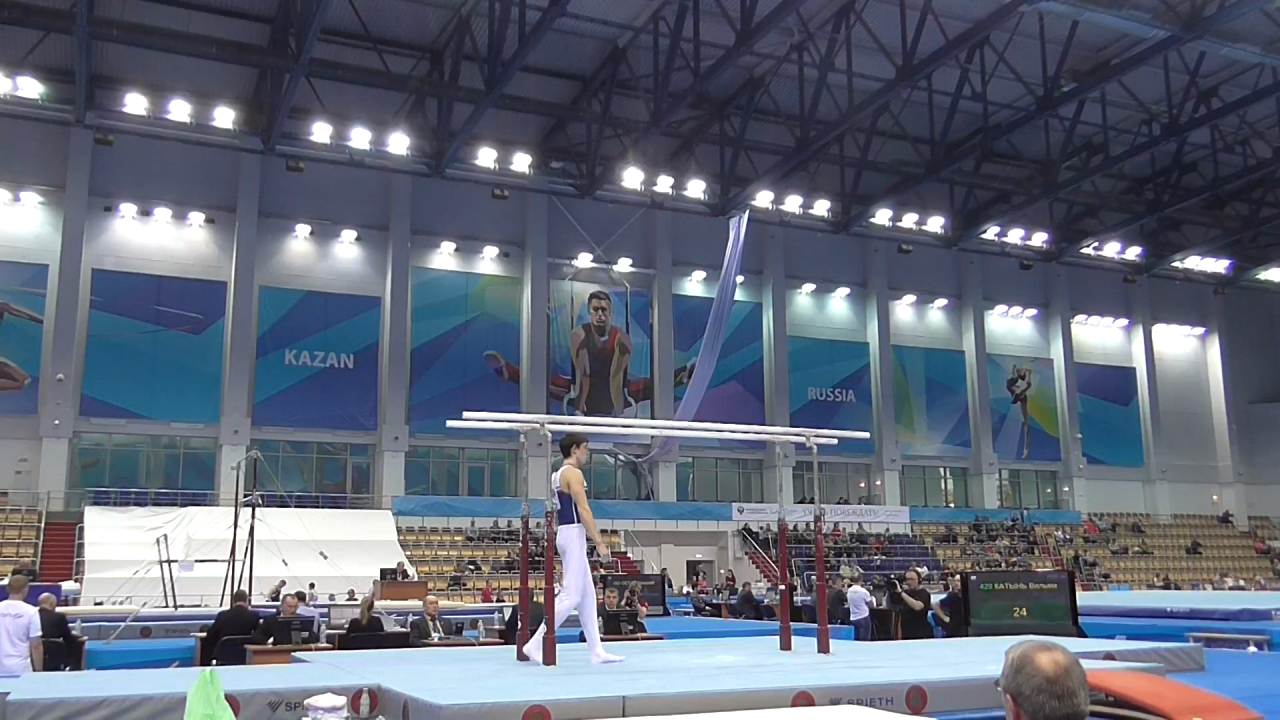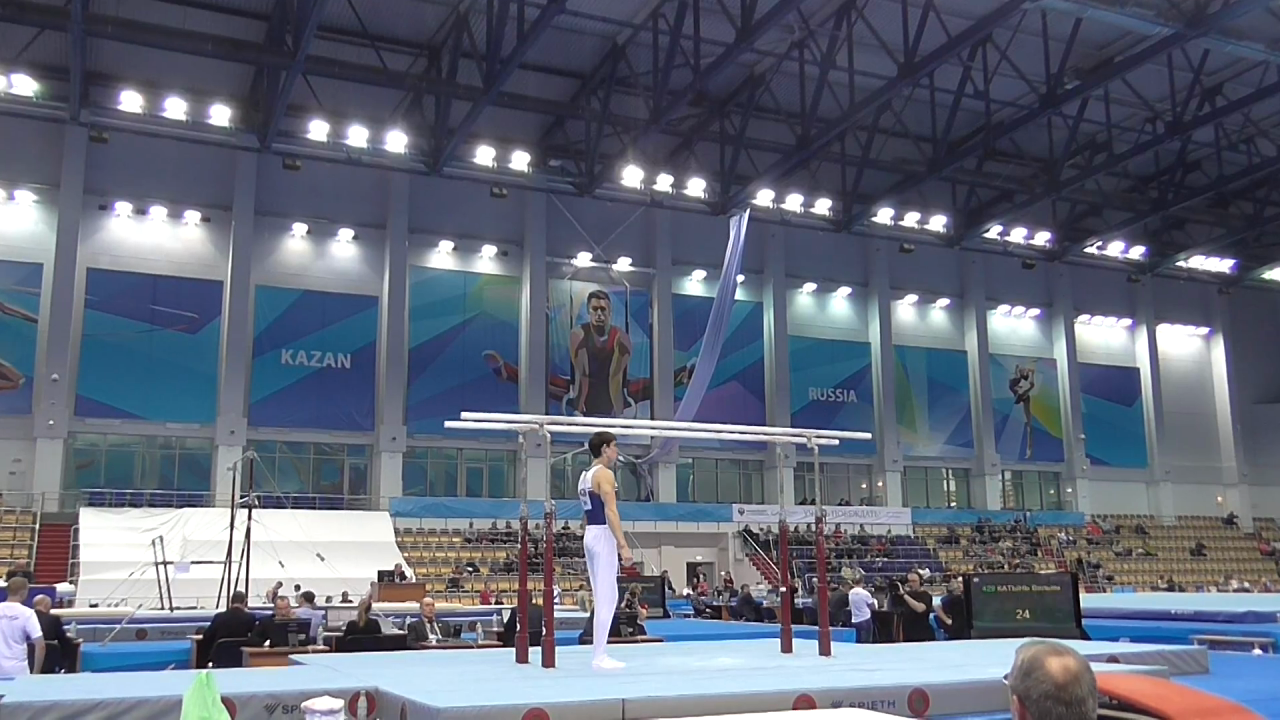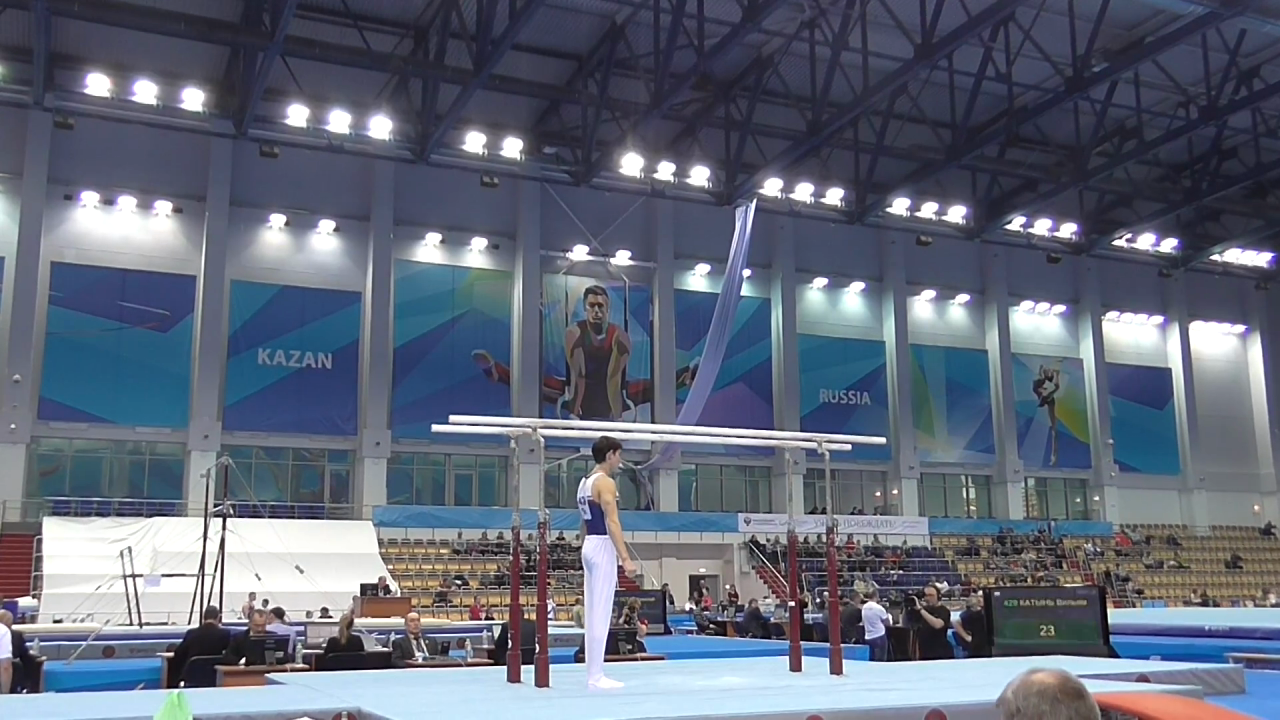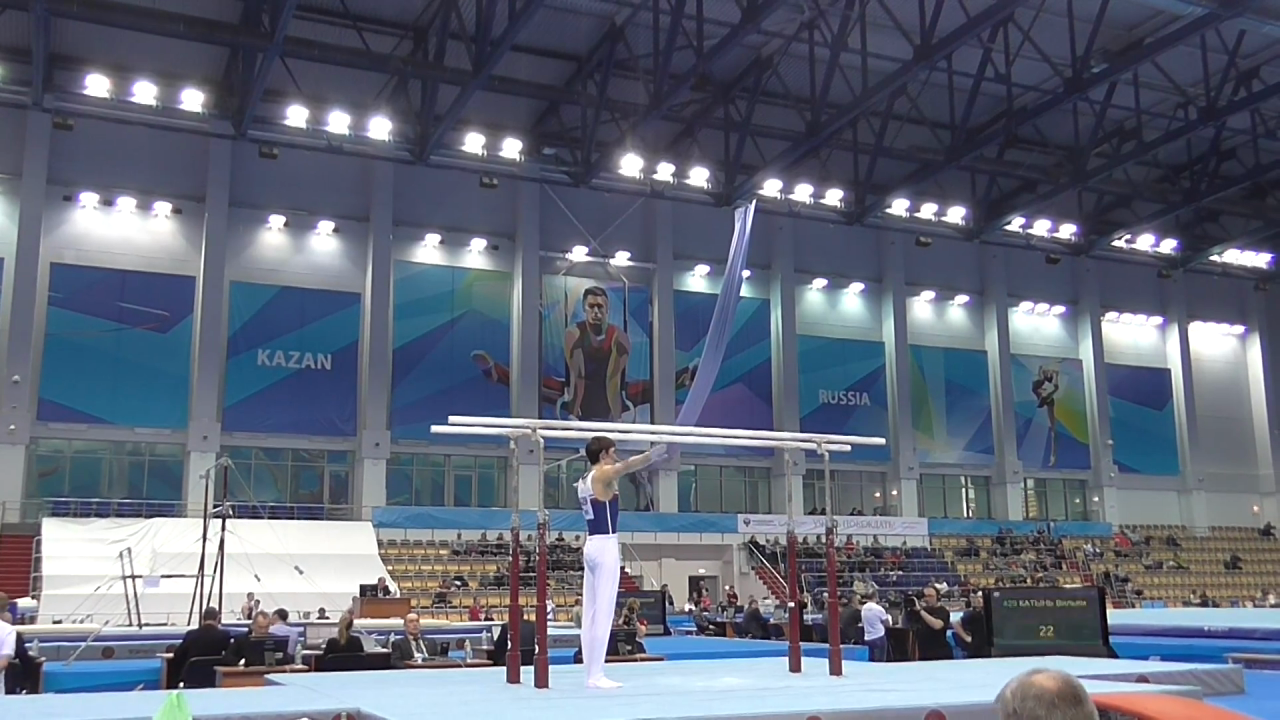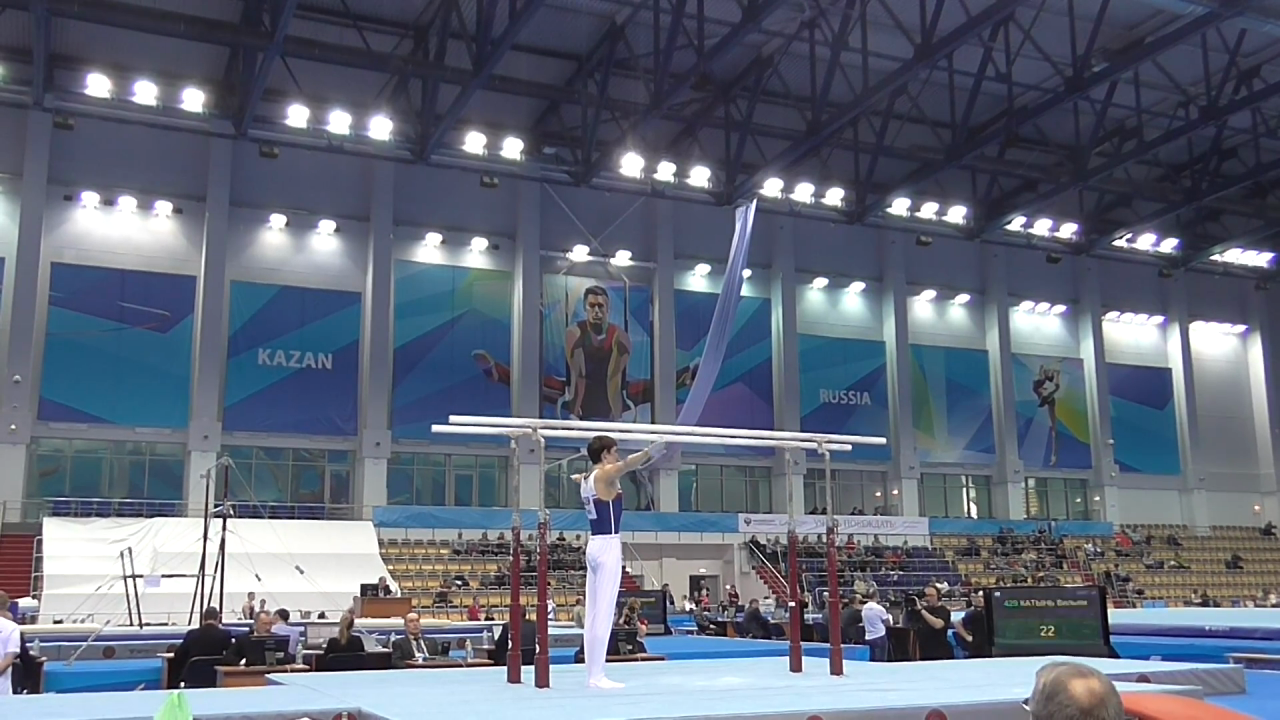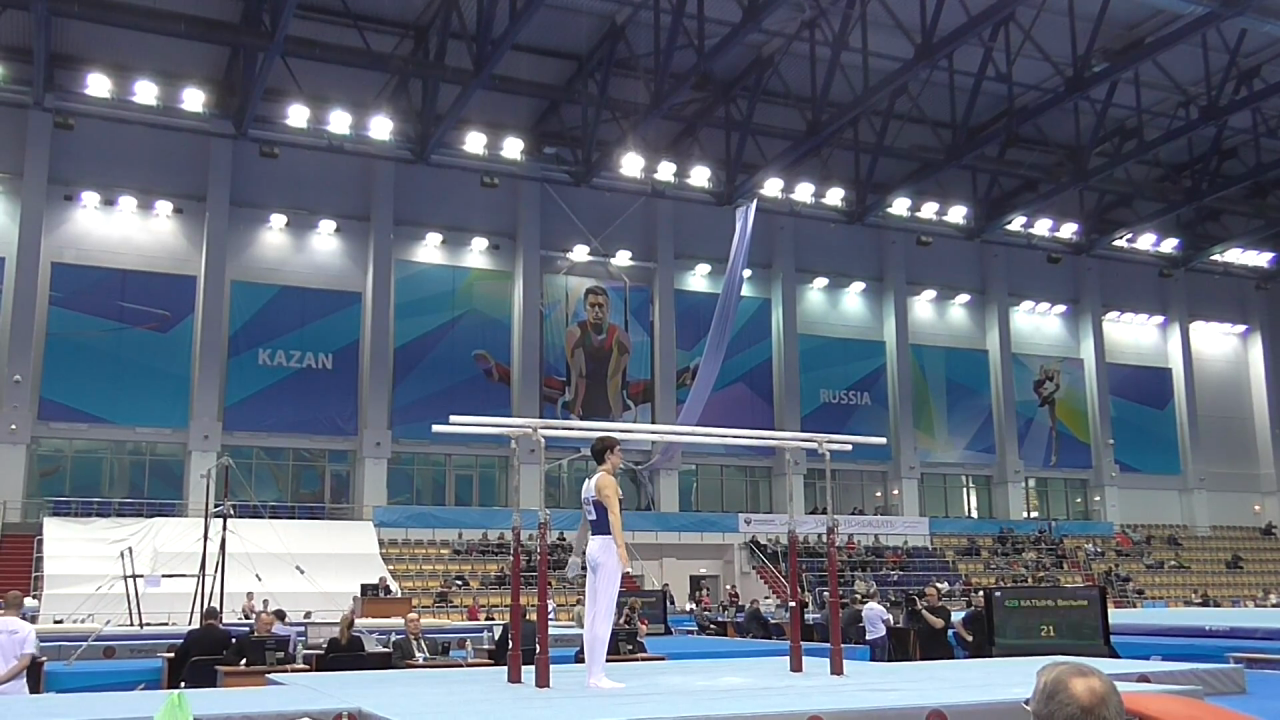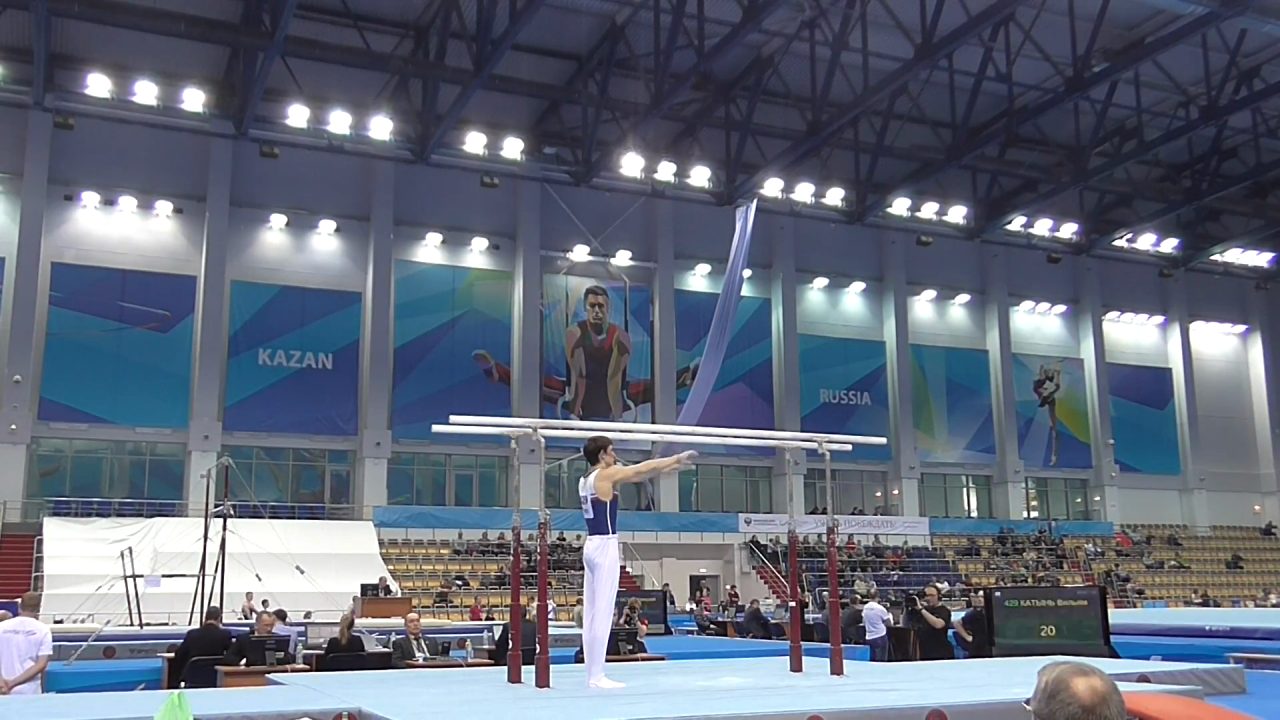
dt=0.7s
person 1, frame 1
left shoulder: (558, 475)
right shoulder: (573, 472)
right elbow: (584, 510)
right wrist: (600, 542)
left hip: (565, 534)
right hip: (574, 535)
left knee: (587, 595)
right knee: (571, 596)
left ankle: (596, 651)
right ankle: (536, 643)
person 1, frame 2
left shoulder: (585, 475)
right shoulder: (604, 473)
right elbow: (611, 512)
right wrist: (623, 545)
left hip: (589, 535)
right hip: (603, 535)
left knee: (604, 598)
right knee: (606, 599)
left ankle: (600, 652)
right ankle: (600, 657)
person 1, frame 3
left shoulder: (585, 482)
right shoulder: (605, 481)
right elbow: (612, 521)
right wrist: (625, 557)
left hip: (589, 545)
right hip: (603, 547)
left knee: (594, 613)
right knee: (601, 614)
left ankle: (594, 672)
right ankle: (596, 676)
person 1, frame 4
left shoulder: (585, 480)
right shoulder: (602, 474)
right elbow: (627, 465)
right wrist: (649, 456)
left hip: (591, 545)
right hip: (605, 545)
left knee: (591, 612)
right knee: (603, 612)
left ankle: (592, 673)
right ankle: (596, 675)
person 1, frame 5
left shoulder: (589, 479)
right shoulder: (604, 474)
right elbow: (627, 464)
right wrist: (647, 453)
left hip: (594, 545)
right hip: (608, 546)
left knee: (594, 613)
right knee: (604, 613)
left ankle: (593, 673)
right ankle: (597, 676)
person 1, frame 6
left shoulder: (589, 482)
right shoulder: (607, 480)
right elbow: (613, 513)
left wrist: (576, 553)
right wrist: (621, 546)
left hip: (593, 546)
right hip: (606, 546)
left knee: (593, 614)
right knee: (604, 614)
left ankle: (593, 674)
right ankle: (597, 676)
person 1, frame 7
left shoulder: (586, 480)
right shoulder: (605, 475)
left elbow: (636, 472)
right elbow: (644, 467)
left wrist: (668, 465)
right wrist: (677, 458)
left hip: (592, 545)
right hip: (606, 546)
left knee: (593, 613)
right knee: (603, 613)
left ankle: (593, 673)
right ankle: (598, 676)
